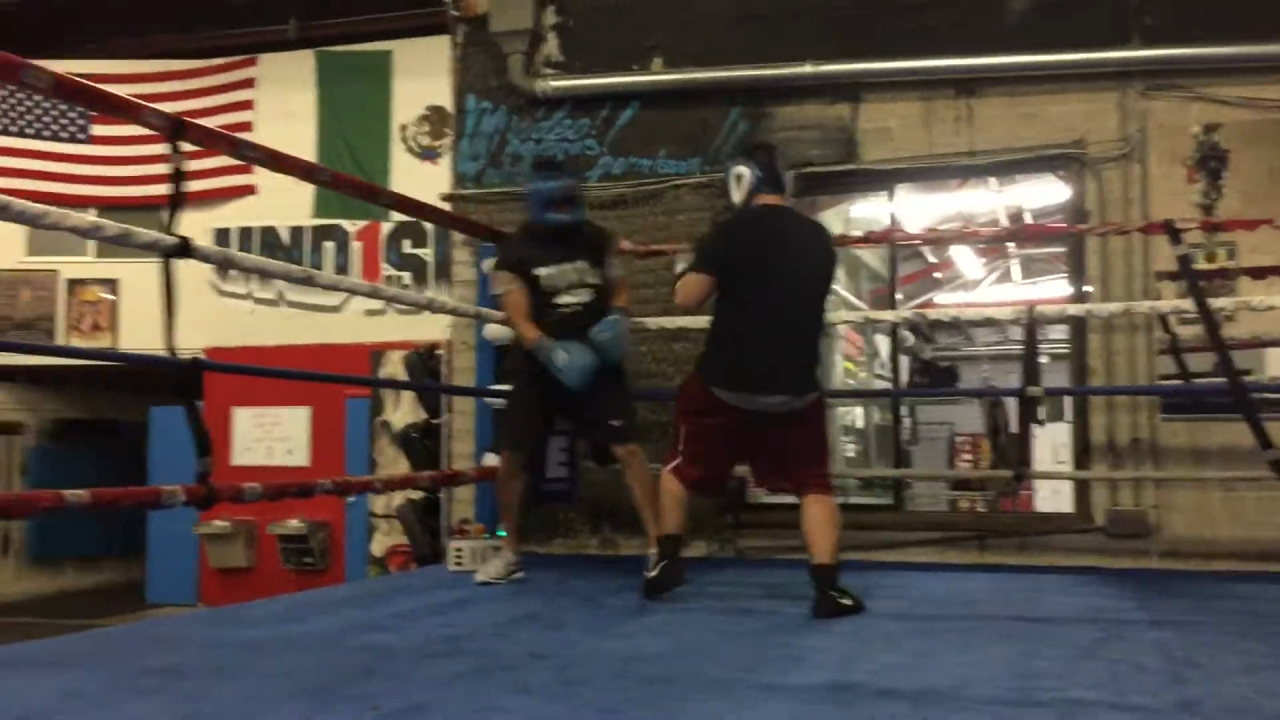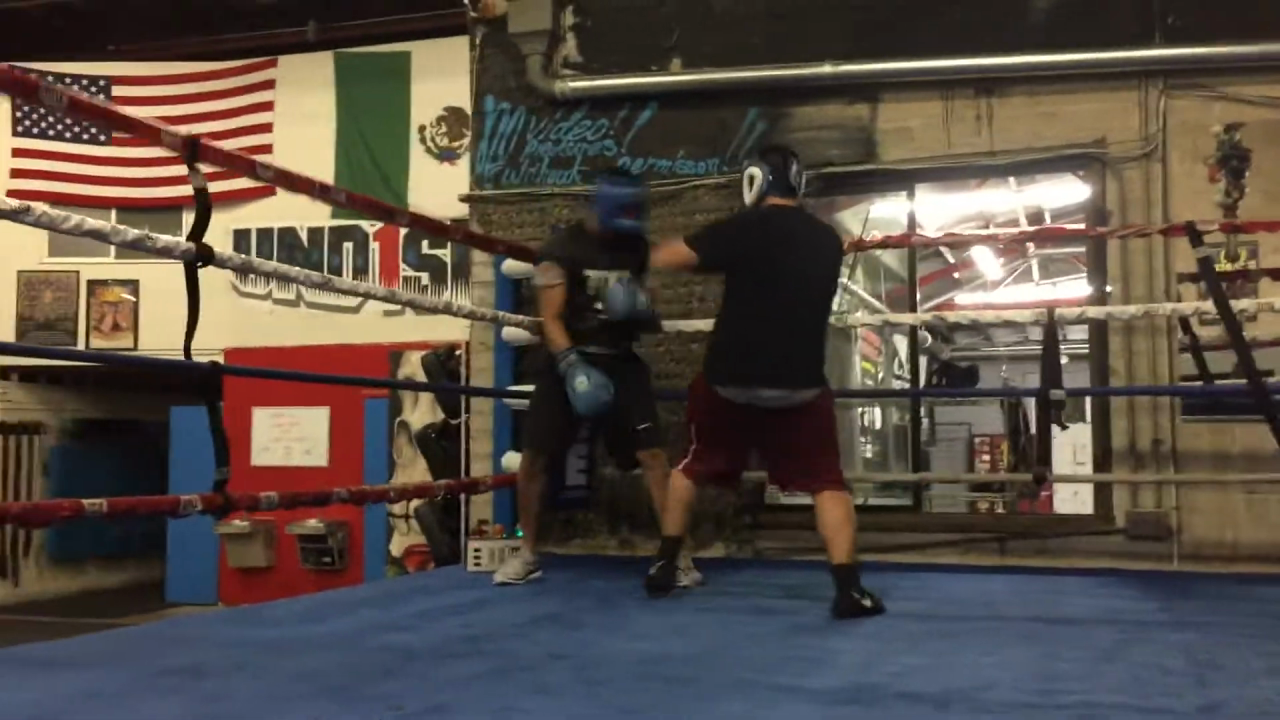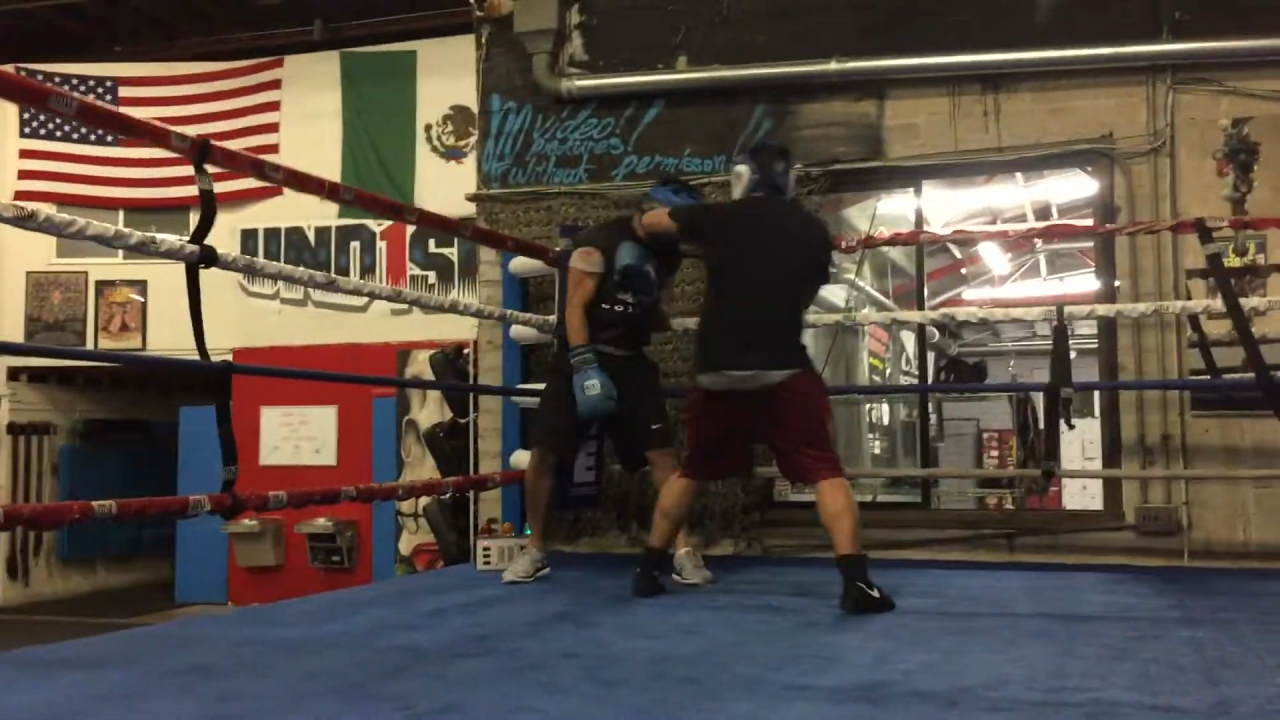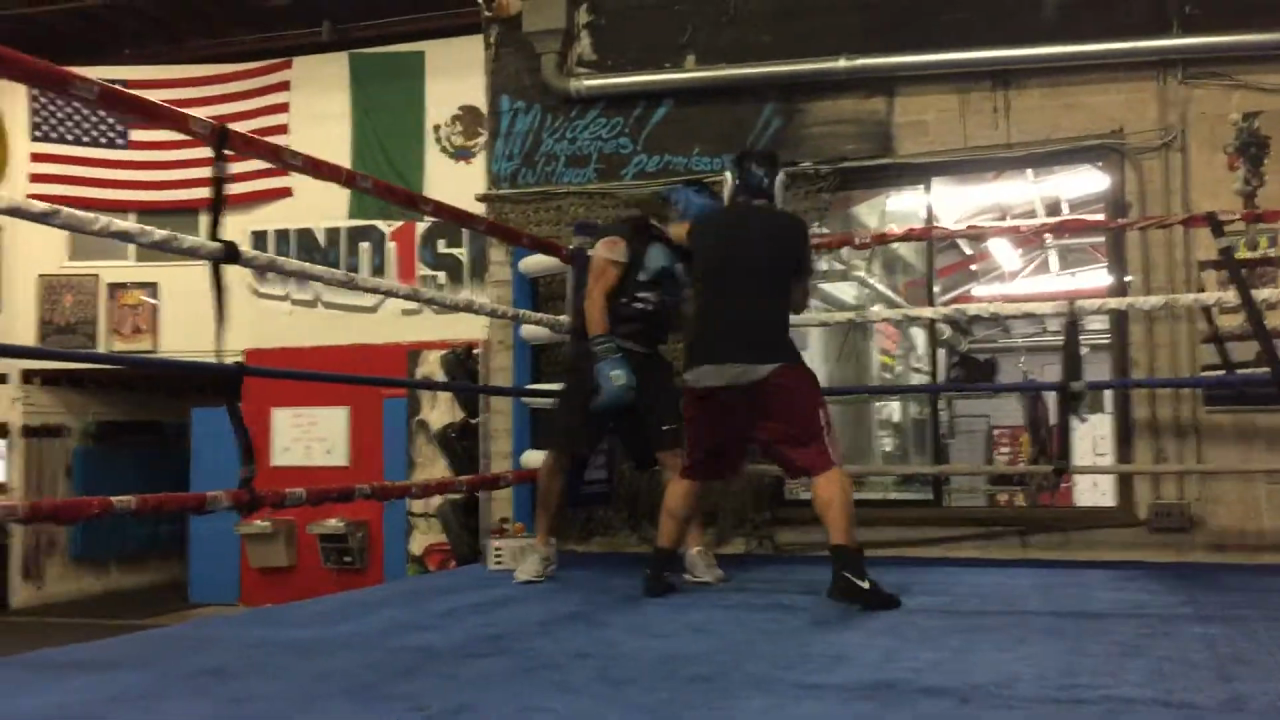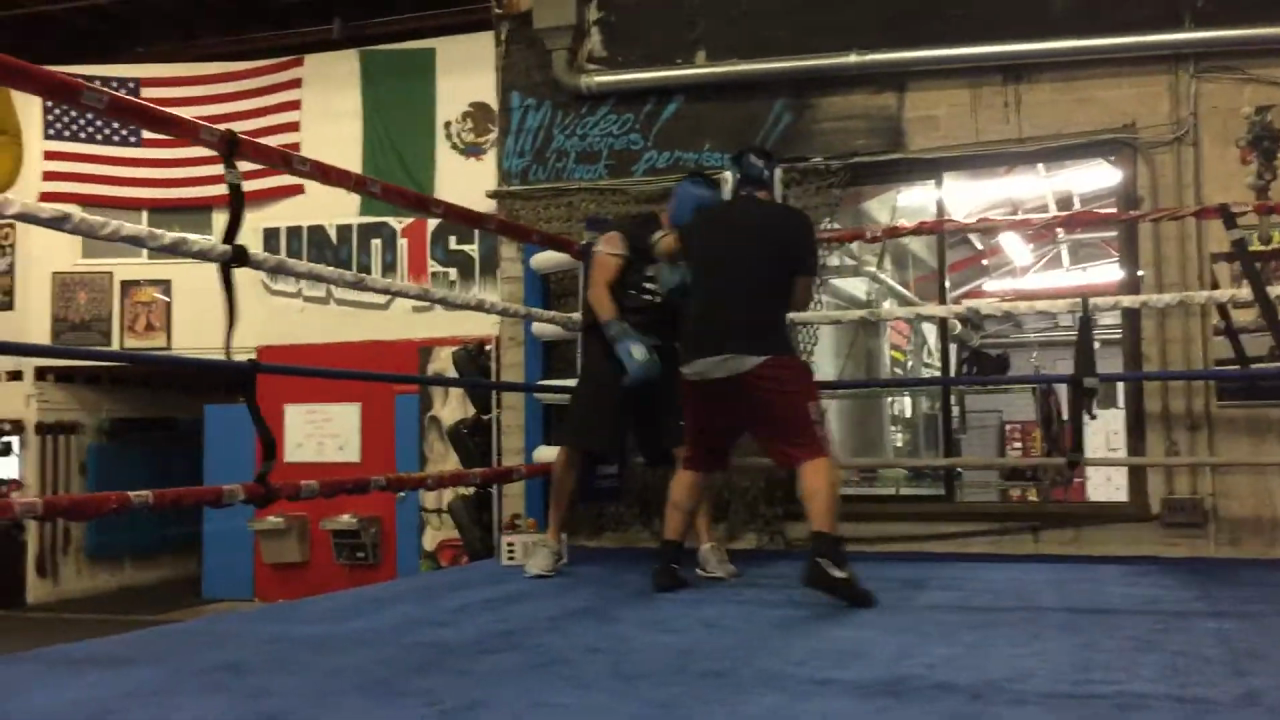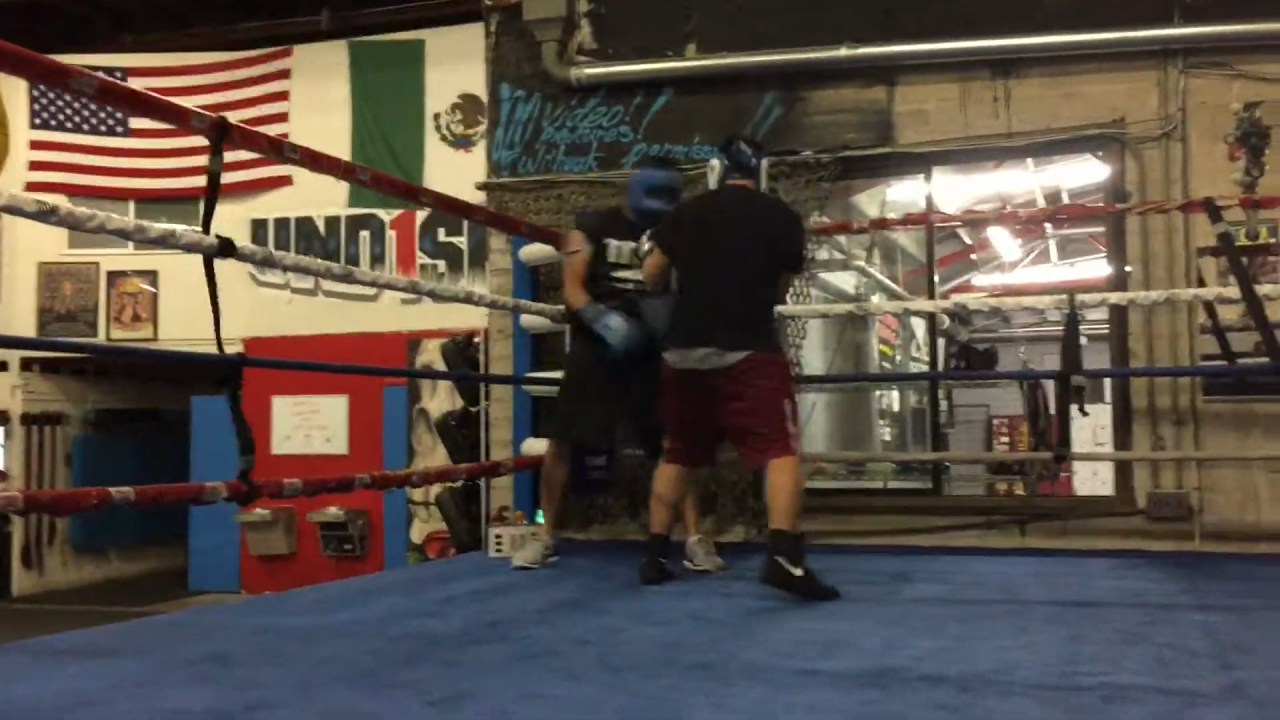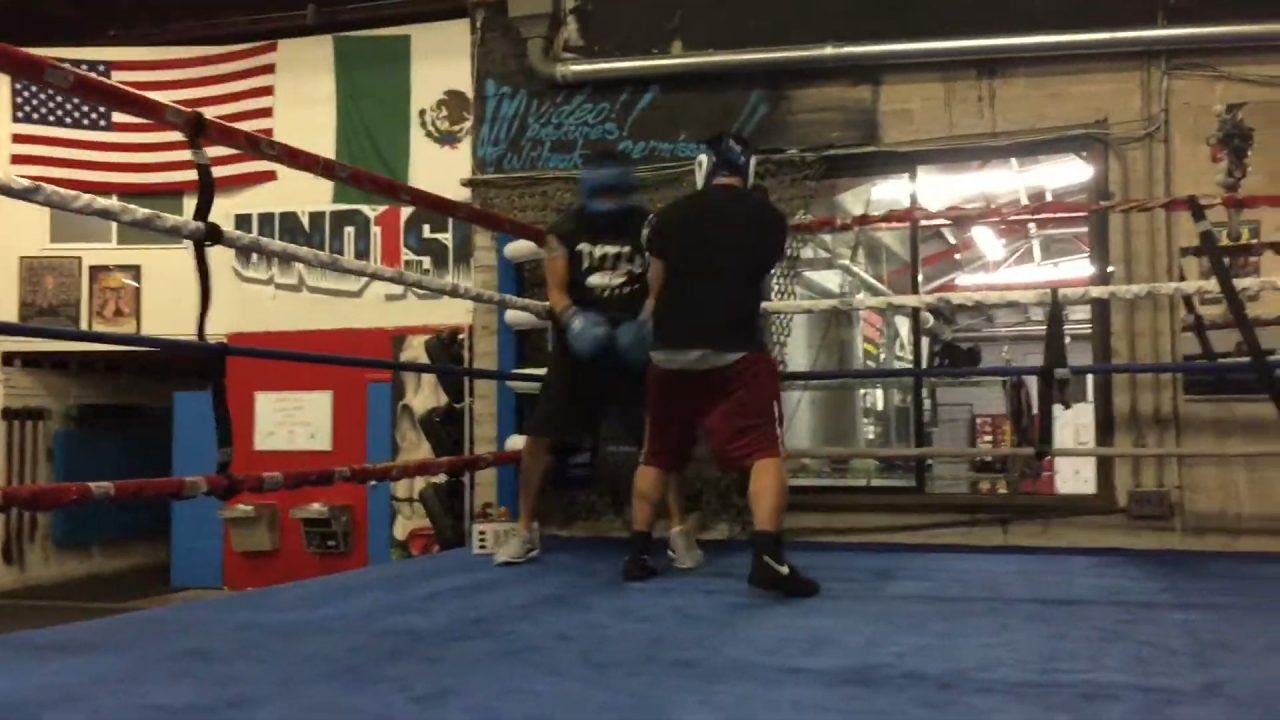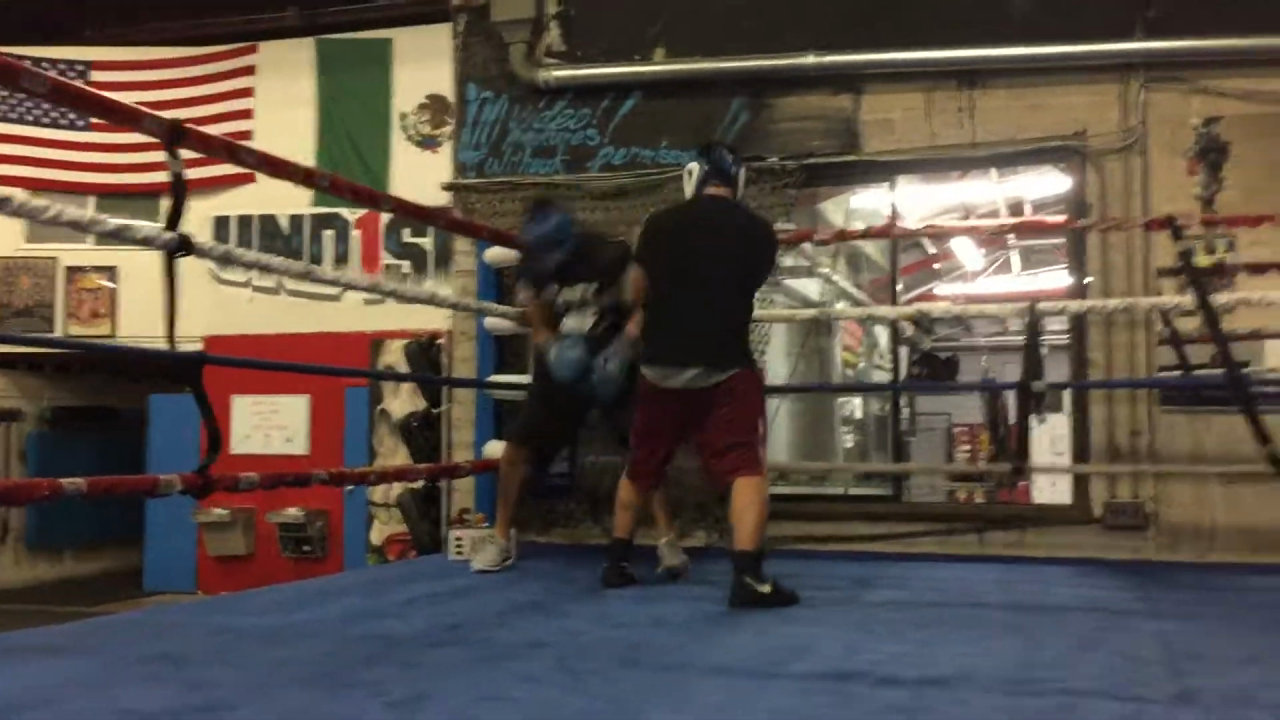
dt=0.1s
person 1, frame 1
left shoulder: (732, 231)
right shoulder: (819, 239)
left elbow: (687, 298)
left wrist: (689, 268)
left hip: (724, 382)
right hip: (794, 388)
left knee: (681, 467)
right knee: (814, 486)
left ankle: (667, 561)
right ankle: (828, 587)
person 1, frame 2
left shoulder: (738, 229)
right shoulder: (827, 239)
left elbow: (665, 259)
left wrist: (702, 251)
left hip: (728, 380)
right hip: (798, 386)
left knee: (694, 467)
right knee: (827, 482)
left ankle: (665, 562)
right ankle: (849, 587)
person 1, frame 3
left shoulder: (722, 218)
right shoulder: (812, 229)
left elbow: (649, 224)
right elbow: (806, 296)
left hip: (717, 370)
right hip: (782, 370)
left knee: (689, 470)
right knee: (825, 472)
left ankle: (649, 568)
right ankle: (856, 580)
person 1, frame 4
left shoulder: (710, 227)
right shoulder: (788, 228)
left elbow: (682, 238)
right elbow: (797, 301)
left hip: (704, 370)
right hip: (768, 365)
left knee: (691, 471)
right knee: (822, 463)
left ankle: (659, 568)
right ankle: (849, 571)
person 1, frame 5
left shoulder: (703, 222)
right shoulder: (792, 222)
left elbow: (662, 249)
right elbow: (800, 300)
left hip: (701, 361)
right hip: (761, 357)
left knee: (693, 464)
right knee: (813, 454)
left ankle: (668, 563)
right ankle: (825, 558)
person 1, frame 6
left shoulder: (684, 215)
right shoulder: (782, 217)
left elbow: (651, 275)
right elbow: (782, 287)
left wrist: (654, 243)
left hip: (684, 352)
right hip: (747, 351)
left knee: (677, 457)
right knee: (780, 451)
left ankle: (655, 557)
right ankle: (784, 555)
person 1, frame 7
left shoulder: (672, 215)
right shoulder: (768, 216)
left elbow: (655, 283)
left hip: (672, 353)
right hip: (736, 353)
left knee: (656, 457)
right knee: (764, 453)
left ankle: (637, 553)
right ankle: (768, 555)
person 1, frame 8
left shoulder: (662, 224)
right shoulder: (758, 230)
left elbow: (636, 295)
left hip: (661, 366)
right hip: (725, 369)
left knee: (641, 469)
right knee: (746, 471)
left ankle: (617, 561)
right ankle: (747, 573)
person 2, frame 1
left shoulder: (595, 238)
right shoulder: (514, 254)
left elbow: (617, 289)
right elbow: (520, 321)
left wrist: (616, 321)
right wrist: (554, 351)
left hip: (594, 358)
right hip: (541, 362)
left knee: (628, 450)
right knee: (511, 458)
left ankle: (658, 548)
right ankle: (509, 553)
person 2, frame 2
left shoulder: (636, 247)
right shoulder: (561, 251)
right elbow: (550, 318)
left wrist: (636, 307)
right wrist: (572, 367)
left hip: (620, 361)
right hip: (569, 361)
left knee: (652, 453)
right knee: (535, 455)
left ankle: (677, 554)
right ankle: (527, 553)
person 2, frame 3
left shoulder: (663, 253)
right shoulder: (601, 241)
right elbow: (575, 306)
left wrist: (645, 285)
right wrist: (583, 366)
left hip: (630, 361)
right hip: (582, 359)
left knee: (662, 453)
right knee: (545, 453)
left ankle: (685, 553)
right ankle: (535, 551)
person 2, frame 4
left shoulder: (677, 254)
right shoulder: (625, 236)
right elbow: (595, 297)
left wrist: (672, 283)
right wrist: (605, 356)
left hip: (645, 359)
right hip: (596, 355)
left knee: (673, 454)
right knee: (561, 452)
left ankle: (696, 551)
right ankle: (542, 549)
person 2, frame 5
right shoulder: (627, 232)
right elbow: (597, 289)
left wrist: (682, 288)
right wrist: (622, 339)
left hip: (659, 354)
right hip: (610, 348)
left knee: (686, 449)
right knee: (575, 447)
left ankle: (708, 546)
right ankle: (551, 542)
person 2, frame 6
right shoulder: (593, 227)
right elbow: (572, 288)
left wrist: (663, 310)
right wrist: (602, 318)
left hip: (650, 347)
right hip: (597, 345)
right knee: (563, 442)
left ankle: (696, 539)
right ankle: (544, 537)
person 2, frame 7
left shoulder: (647, 227)
right shoulder: (566, 229)
right elbow: (556, 290)
left wrist: (644, 324)
right wrist: (574, 321)
left hip: (630, 343)
right hip: (581, 342)
right knee: (541, 435)
left ankle: (679, 530)
right ankle: (524, 532)
person 2, frame 8
left shoulder: (611, 257)
right shoulder: (530, 271)
right elbow: (537, 326)
left wrist: (618, 353)
right wrist: (552, 351)
left hip: (615, 360)
right hip: (564, 364)
right knee: (518, 448)
left ankle: (668, 542)
right ankle: (501, 540)
